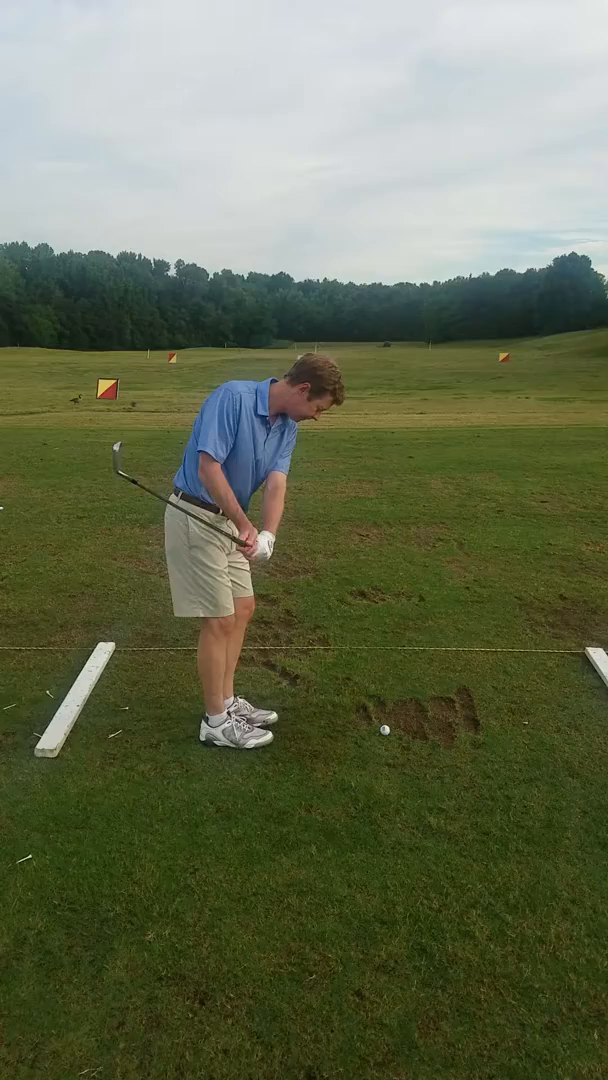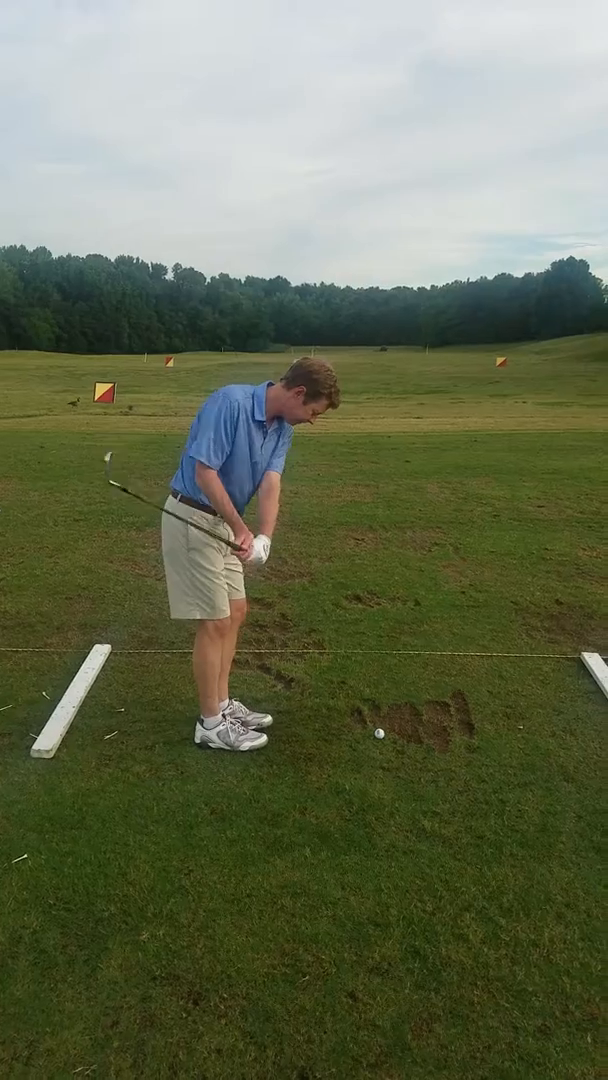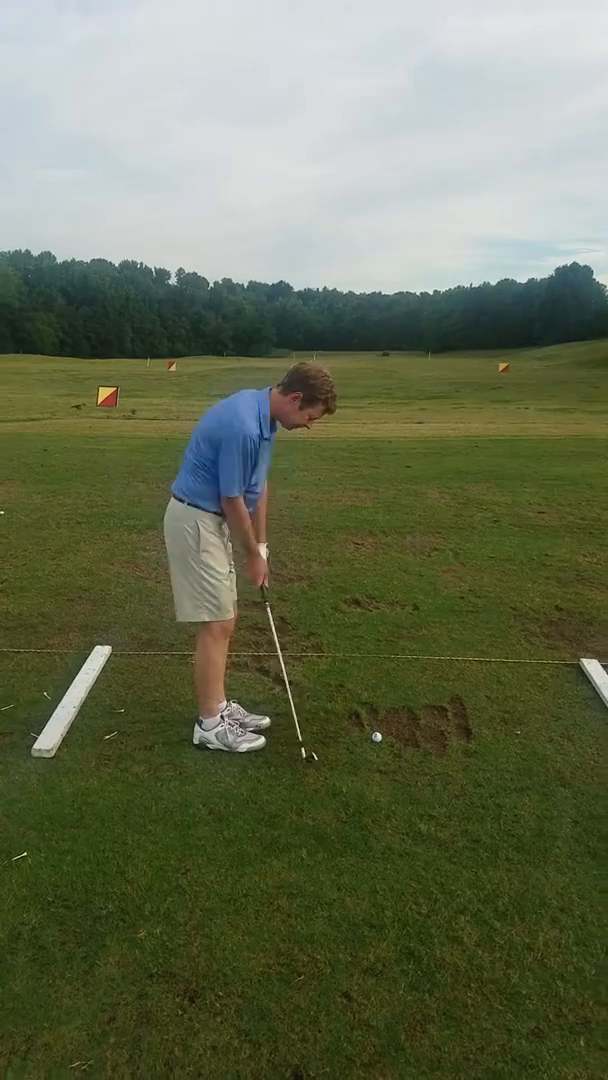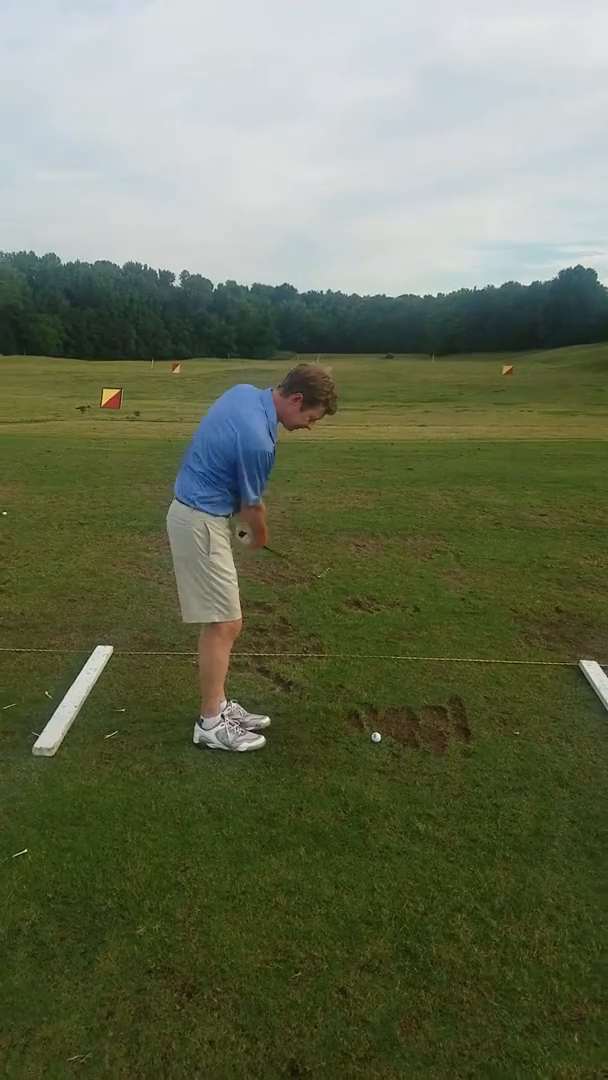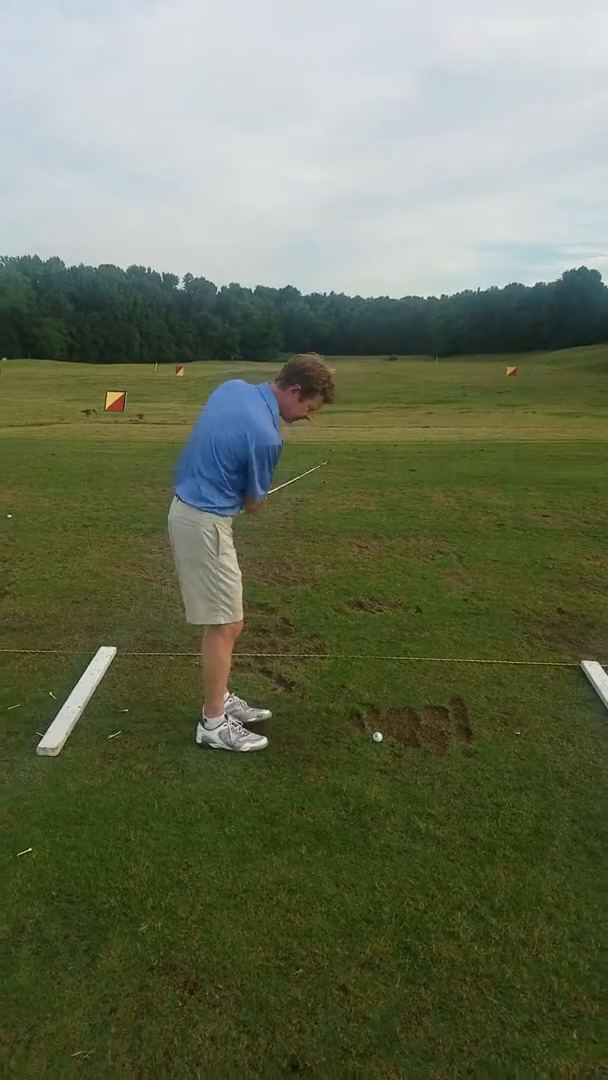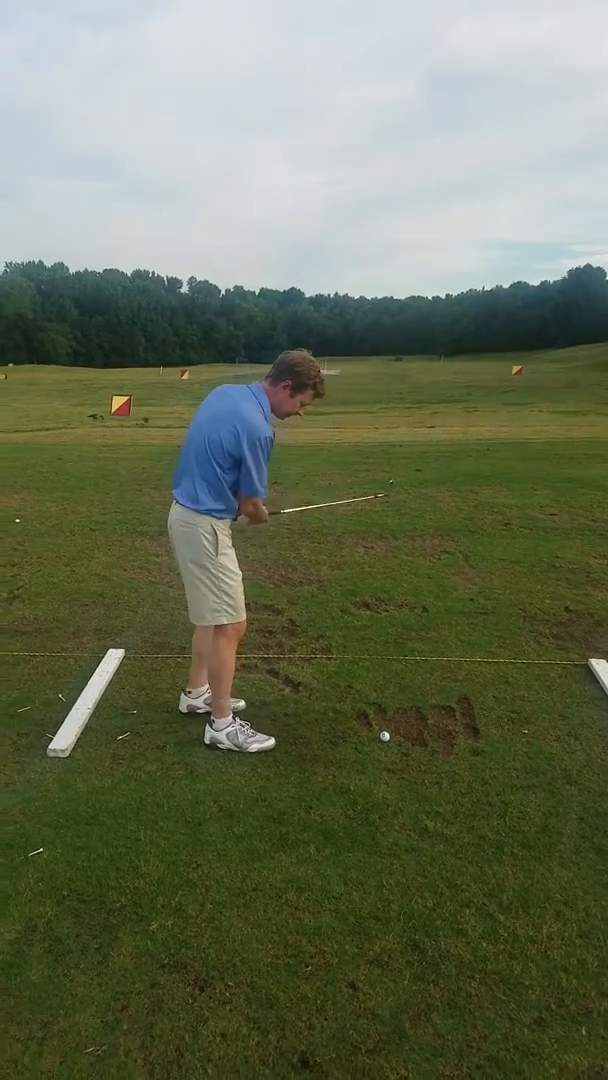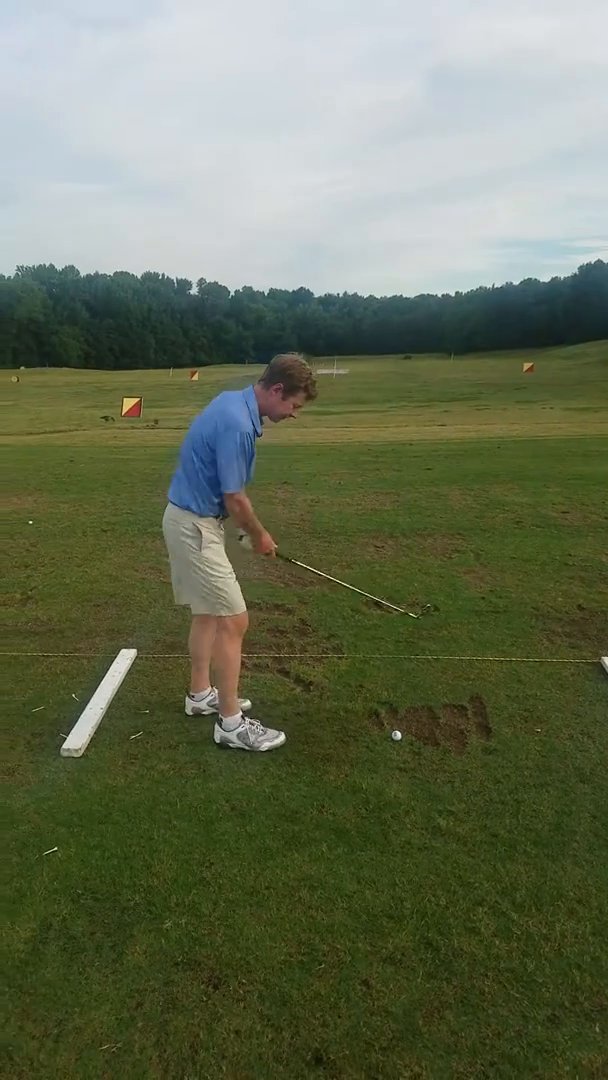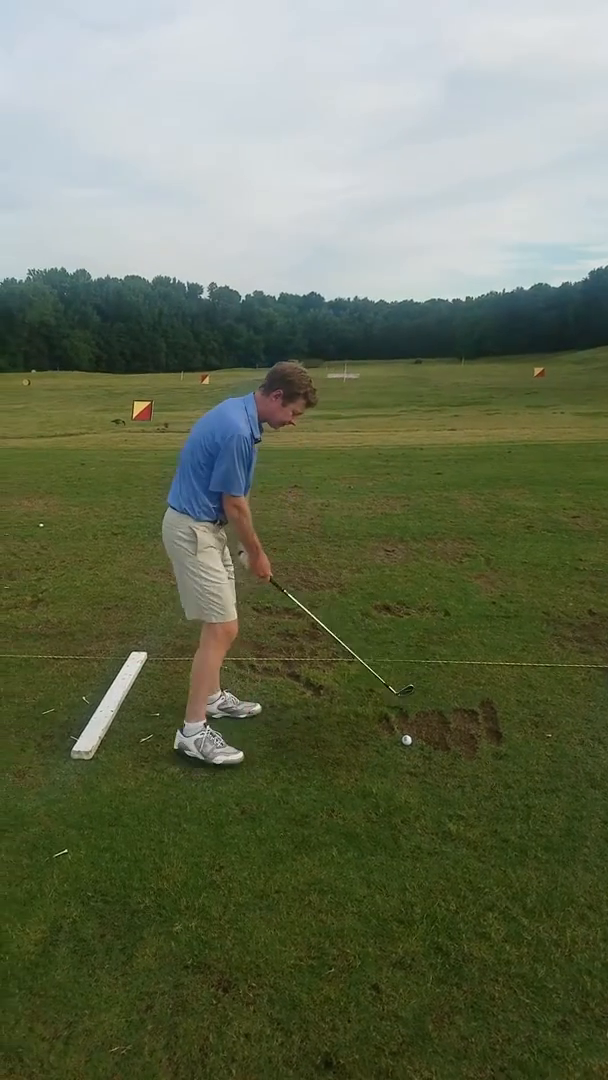
dt=0.2s
person 1, frame 1
left shoulder: (287, 427)
right shoulder: (233, 397)
left elbow: (276, 484)
right elbow: (208, 468)
left wrist: (268, 535)
right wrist: (244, 524)
left hip: (227, 519)
right hip: (196, 517)
left knee: (242, 610)
right knee: (219, 620)
left ankle: (227, 701)
right ankle: (216, 721)
person 1, frame 2
left shoulder: (281, 426)
right shoulder: (231, 404)
left elbow: (270, 486)
right elbow: (204, 475)
left wrist: (263, 537)
right wrist: (240, 530)
left hip: (220, 520)
right hip: (192, 518)
left knee: (235, 612)
right knee: (214, 622)
left ankle: (221, 703)
right ankle: (211, 723)
person 1, frame 3
left shoulder: (256, 404)
right shoulder: (243, 428)
left elbow: (258, 487)
right elbow: (235, 502)
left wrist: (262, 546)
right wrist: (253, 557)
left hip: (210, 518)
right hip: (195, 521)
left knee: (223, 617)
right knee: (217, 623)
left ankle: (219, 705)
right ankle: (210, 724)
person 1, frame 4
left shoulder: (244, 393)
right shoulder: (258, 440)
right elbow: (251, 505)
left wrist: (251, 517)
right wrist: (260, 537)
left hip: (195, 512)
right hip: (201, 524)
left knee: (218, 620)
right knee: (224, 624)
left ankle: (219, 705)
right ankle: (210, 723)
person 1, frame 5
left shoulder: (233, 387)
right shoulder: (265, 436)
right elbow: (252, 500)
right wrist: (247, 499)
left hip: (188, 509)
right hip: (206, 524)
left knee: (219, 616)
right knee: (226, 624)
left ankle: (219, 699)
right ankle: (214, 723)
person 1, frame 6
left shoulder: (226, 392)
right shoulder: (256, 429)
right elbow: (250, 501)
right wrist: (260, 518)
left hip: (190, 514)
right hip: (205, 526)
left knee: (212, 614)
right knee: (230, 624)
left ankle: (197, 691)
right ankle: (222, 724)
person 1, frame 7
left shoulder: (234, 402)
right shoulder: (238, 425)
right elbow: (233, 498)
left wrist: (250, 530)
right wrist: (260, 536)
left hip: (197, 519)
right hip: (195, 527)
left knee: (209, 613)
right knee: (234, 620)
left ankle: (201, 693)
right ankle: (230, 721)
person 1, frame 8
left shoulder: (238, 411)
right shoulder: (237, 430)
right elbow: (234, 503)
right wrist: (256, 553)
left hip: (207, 525)
right hip: (193, 530)
left knee: (222, 617)
right knee: (222, 627)
left ankle: (211, 696)
right ankle: (192, 730)
